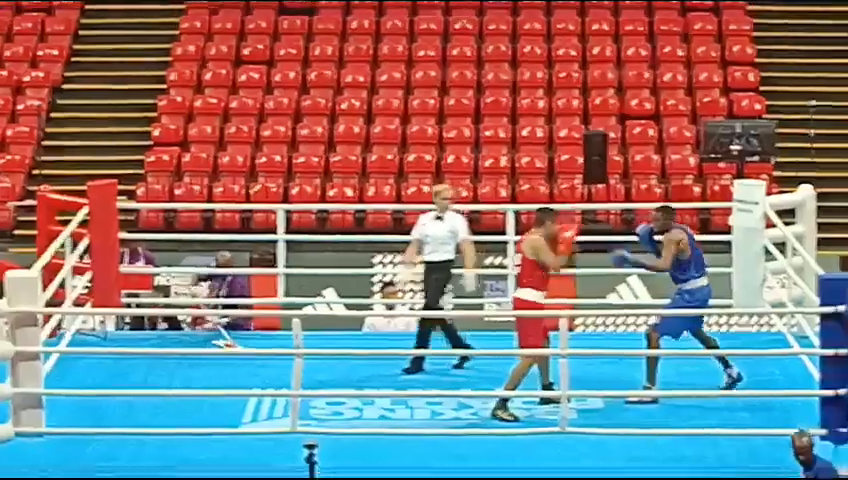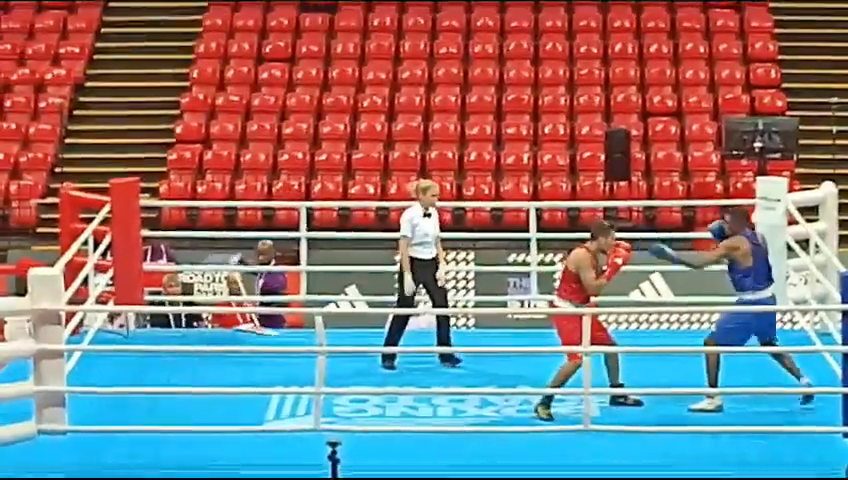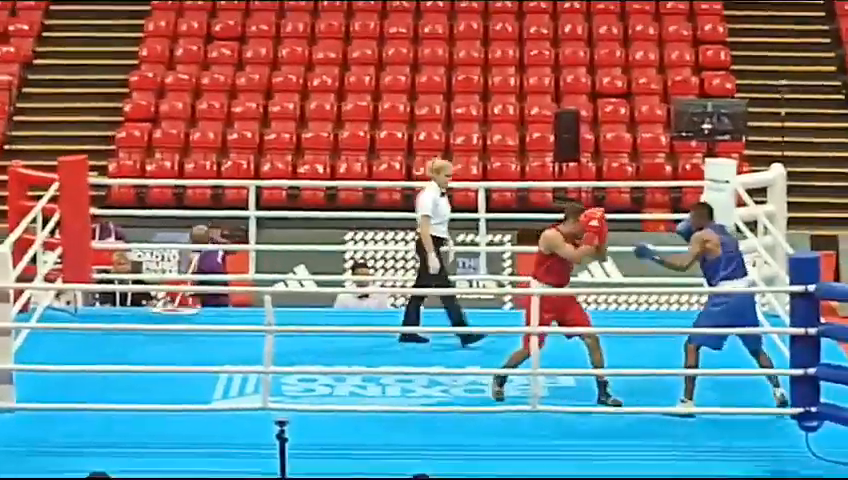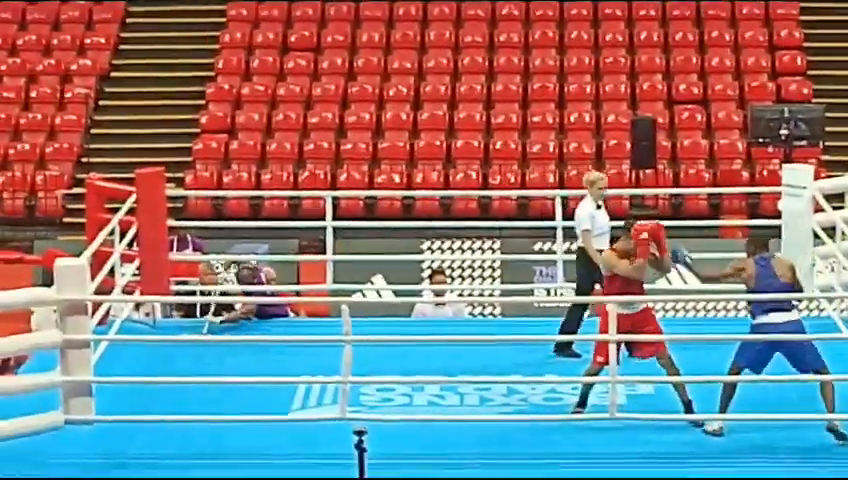
dt=0.7s
person 1, frame 1
left shoulder: (529, 240)
right shoulder: (536, 241)
left elbow: (545, 264)
right elbow: (556, 265)
left wrist: (560, 243)
right wrist: (566, 242)
left hip: (529, 301)
right hip: (529, 302)
left knee: (543, 344)
right knee: (529, 355)
left ankle: (547, 391)
right ankle: (501, 404)
person 1, frame 2
left shoulder: (593, 255)
right shoulder: (581, 255)
left elbow: (596, 280)
right elbow: (593, 289)
left wrist: (613, 263)
right wrist: (613, 267)
left hip: (582, 310)
right hip: (566, 312)
left knee: (610, 347)
right knee: (577, 360)
left ankle: (617, 394)
right ankle: (544, 402)
person 1, frame 3
left shoulder: (576, 237)
right shoulder: (551, 236)
left elbow: (601, 256)
right elbow: (579, 258)
left wrist: (601, 232)
right wrist: (592, 230)
left hip: (563, 295)
right hip: (540, 296)
left knee: (592, 339)
right knee: (531, 347)
left ankle: (603, 392)
right ankle: (499, 380)
person 1, frame 4
left shoulder: (641, 248)
right shoulder: (609, 256)
left elbow: (665, 268)
right elbow: (638, 273)
left wrist: (660, 243)
right wrist: (642, 243)
left hip: (640, 311)
right hip: (614, 314)
left knee: (665, 359)
right knee: (598, 364)
left ankle: (688, 408)
right ankle: (581, 403)
person 2, frame 1
left shoulder: (671, 237)
right shoulder: (681, 231)
left elbow: (664, 266)
right elbow: (668, 261)
left wrist: (633, 260)
right wrist: (649, 242)
left hip: (689, 294)
right hip: (697, 290)
left knee: (653, 334)
right knee: (697, 332)
left ankle: (649, 390)
right ankle: (730, 371)
person 2, frame 2
left shoulder: (732, 243)
right shoulder: (759, 238)
left elbow: (700, 262)
left wrist: (670, 255)
left hip: (748, 304)
right hip: (767, 300)
left knee: (712, 344)
right knee: (770, 346)
left ankle: (713, 398)
right ankle: (802, 380)
person 2, frame 3
left shoulder: (701, 236)
right shoulder: (727, 234)
left elbow: (683, 265)
left wrist: (652, 255)
left hip: (724, 297)
right hip: (744, 294)
left knee: (692, 346)
right knee: (755, 348)
left ankle: (687, 402)
right ankle: (777, 389)
person 2, frame 4
left shoulder: (742, 266)
right shoulder: (787, 265)
left elbow: (709, 277)
right elbow: (799, 291)
left wrist: (686, 262)
left hip: (763, 327)
right hip: (791, 325)
left knee: (734, 371)
right knee: (822, 372)
left ankle: (717, 422)
person 3, frame 1
left shoulder: (456, 219)
right shoulder: (424, 219)
left elbow: (466, 246)
right elbow: (414, 246)
left wrist: (469, 272)
right wrist: (406, 269)
left hip: (442, 269)
right hip: (428, 268)
left knee: (428, 312)
right knee: (434, 313)
left ankle: (417, 362)
right ankle: (463, 349)
person 3, frame 2
left shoulder: (433, 214)
right shoulder: (409, 215)
right elbow: (403, 248)
left wrist: (441, 266)
right wrist: (407, 276)
left hip: (430, 265)
right hip: (413, 265)
left knee: (442, 306)
right knee: (403, 311)
left ankle: (446, 353)
right ankle: (388, 356)
person 3, frame 3
left shoulder: (441, 193)
right shoulder: (429, 195)
right elbow: (424, 228)
left wrist: (447, 244)
right wrist: (431, 255)
left hip: (434, 244)
right hip: (428, 245)
left knee: (422, 288)
right knee: (445, 289)
left ankle: (408, 332)
right ankle: (464, 334)
person 3, frame 4
left shoulder: (599, 205)
right shoulder: (585, 208)
right elbow: (587, 242)
right wrist: (602, 265)
left hip: (600, 255)
right hip: (588, 258)
right knee: (581, 303)
right ankle: (562, 345)
